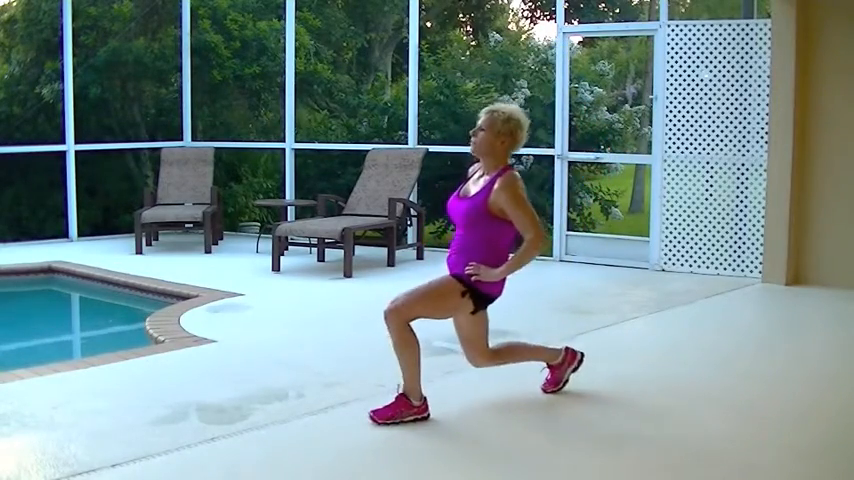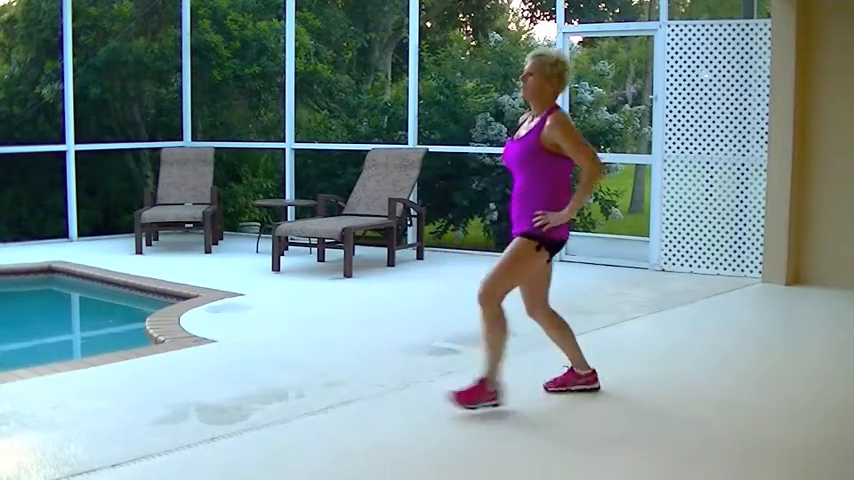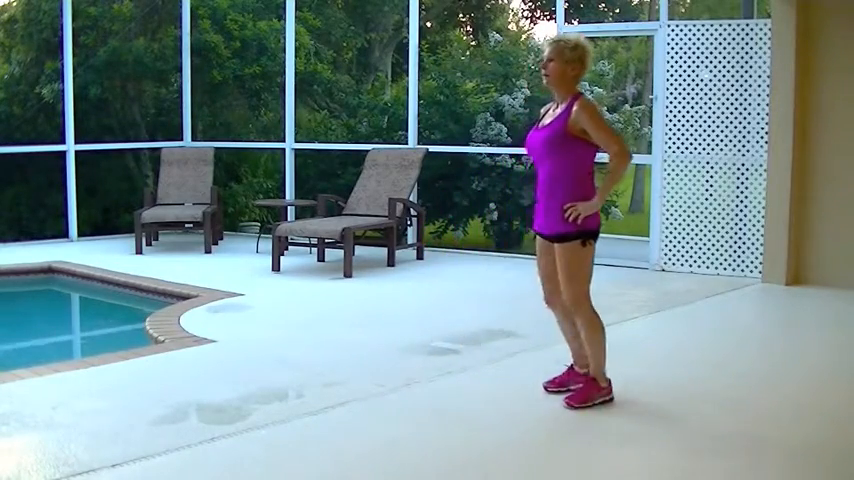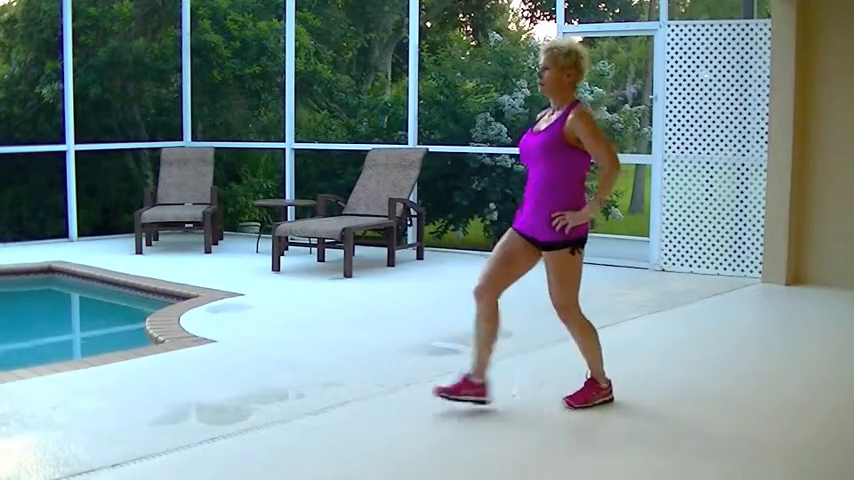
dt=0.4s
person 1, frame 1
left shoulder: (506, 184)
right shoulder: (475, 171)
left elbow: (536, 238)
left wrist: (499, 272)
left hip: (476, 281)
right hip: (461, 277)
left knee: (395, 313)
right knee: (481, 357)
left ankle: (413, 401)
right ankle: (561, 357)
person 1, frame 2
left shoulder: (555, 123)
right shoulder: (527, 120)
left elbow: (594, 167)
left wrist: (564, 213)
left hip: (542, 230)
right hip: (526, 228)
left knee: (488, 295)
right knee: (537, 310)
left ankle: (489, 383)
right ankle: (582, 372)
person 1, frame 3
left shoulder: (582, 109)
right shoulder: (548, 110)
left elbow: (621, 154)
left wrist: (596, 201)
left hip: (574, 222)
right hip: (546, 220)
left knee: (577, 304)
right knee: (554, 300)
left ankle: (600, 382)
right ankle: (581, 368)
person 1, frame 4
left shoulder: (577, 116)
right shoulder: (544, 117)
left elbow: (611, 165)
left wrist: (587, 212)
left hip: (560, 229)
right hip: (527, 224)
left knee: (566, 309)
right knee: (484, 292)
left ankle: (600, 383)
right ankle: (476, 381)
